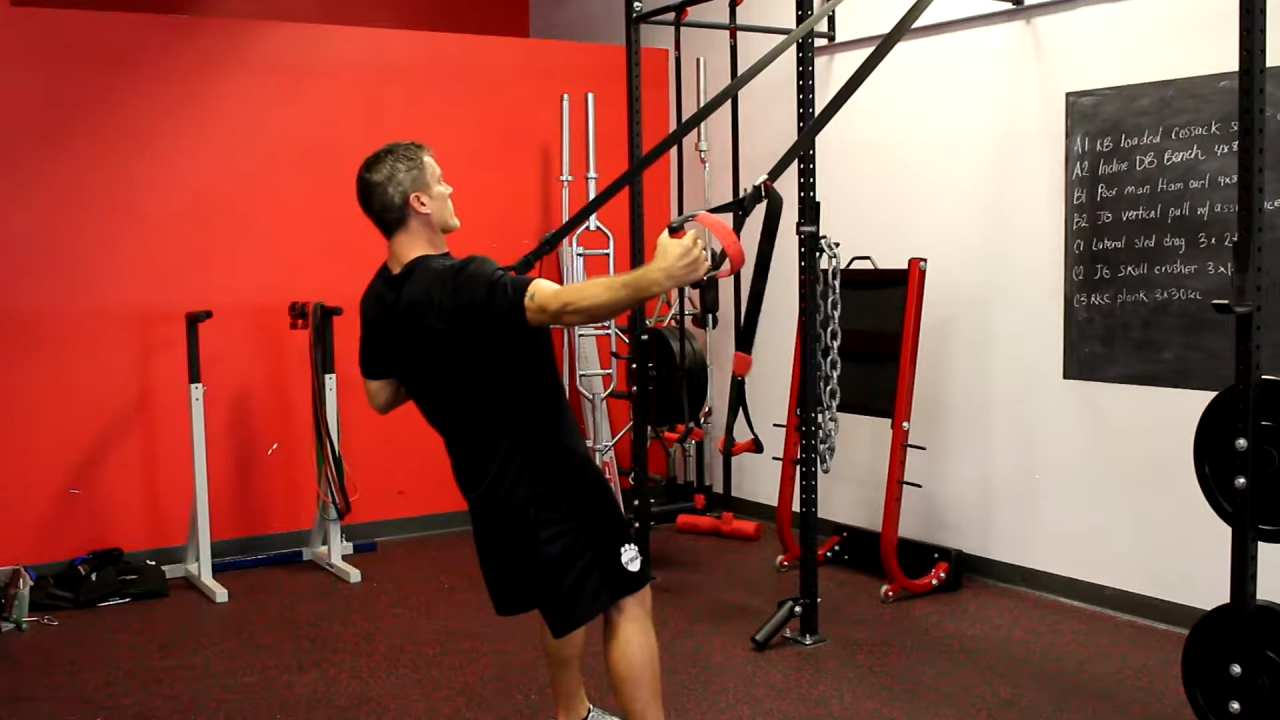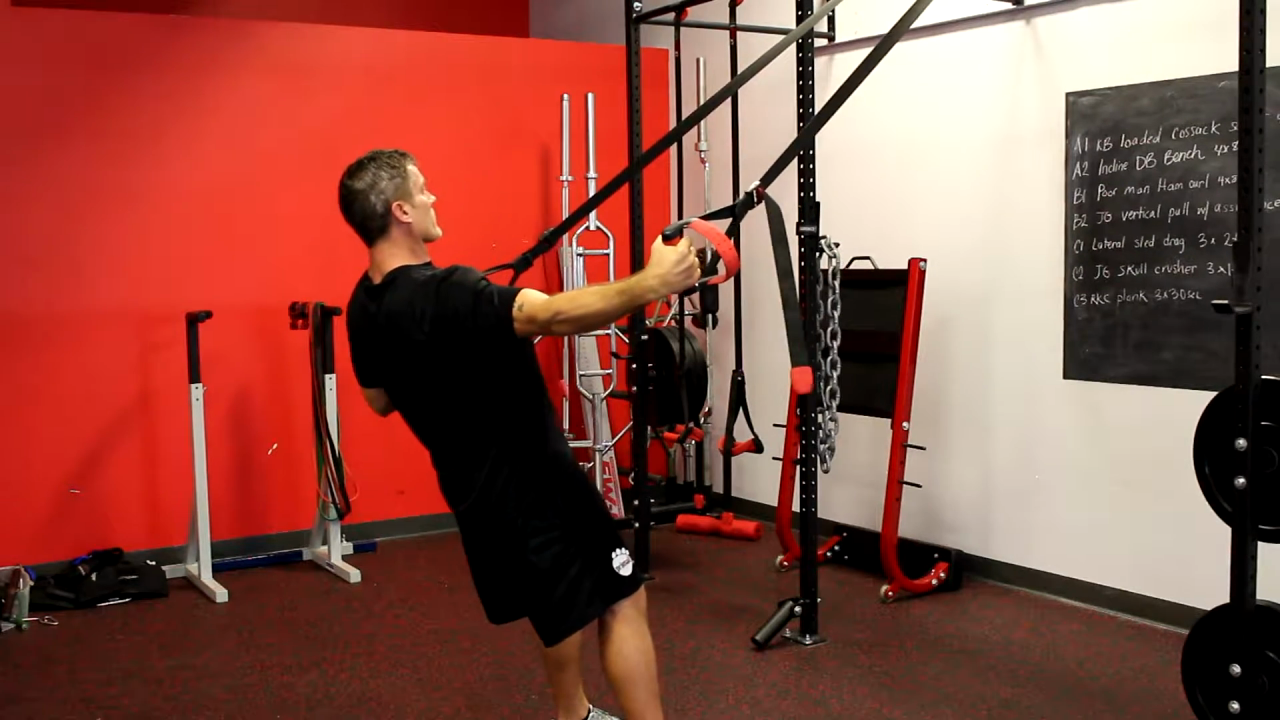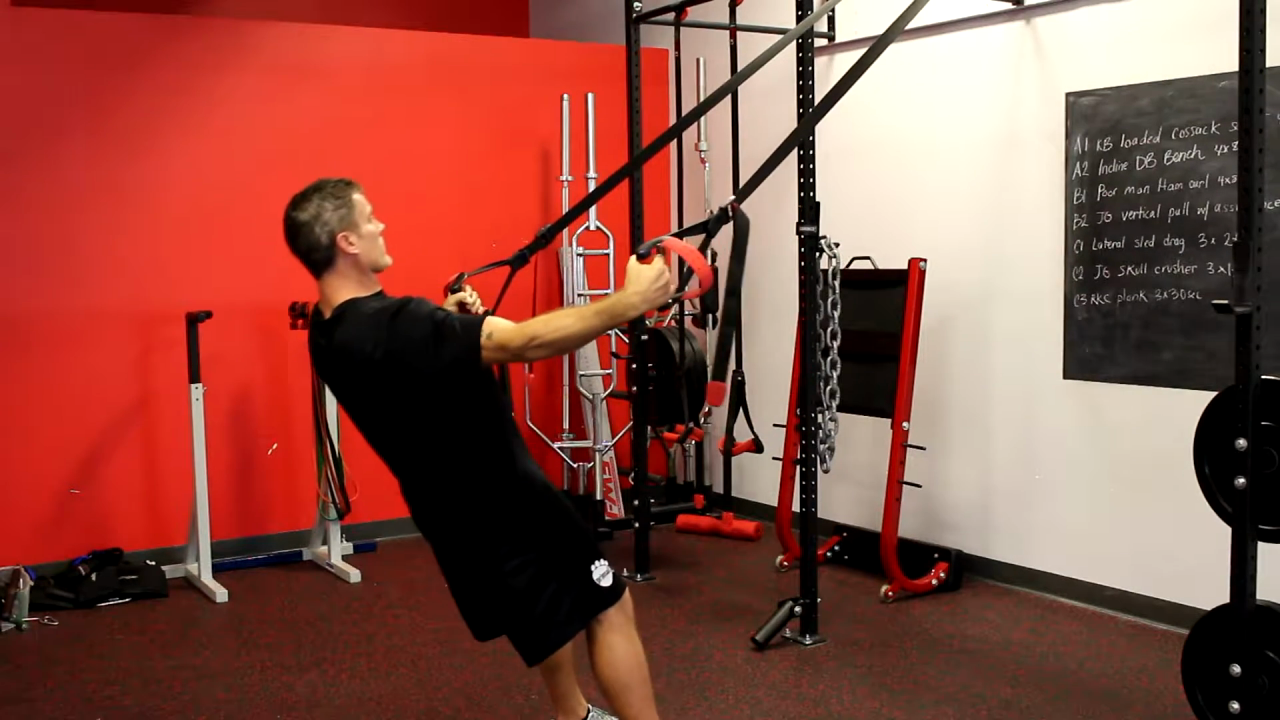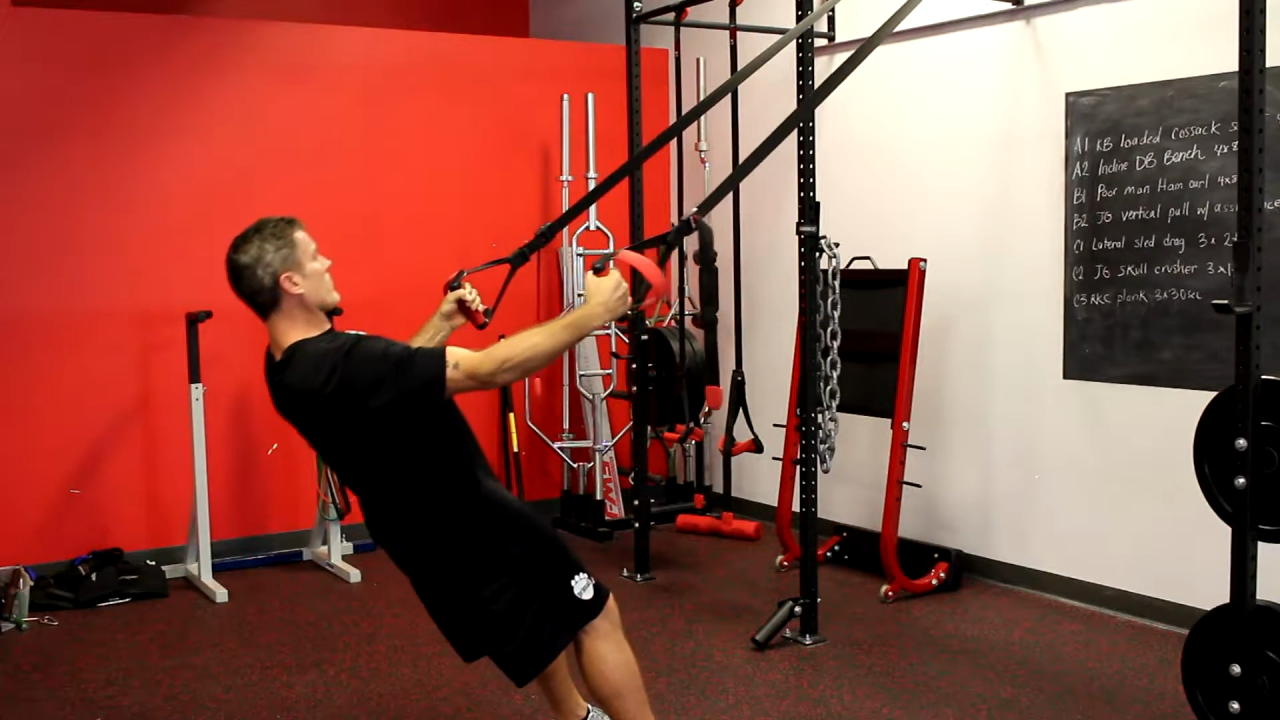
dt=0.5s
person 1, frame 1
left shoulder: (381, 299)
right shoulder: (461, 285)
left elbow: (381, 395)
right elbow: (563, 305)
right wrist: (661, 275)
left hip: (492, 478)
right hip: (544, 473)
left knee: (566, 594)
right knee: (628, 601)
person 1, frame 2
left shoulder: (366, 307)
right shoulder: (443, 294)
left elbow: (381, 400)
right elbow: (554, 315)
right wrist: (653, 282)
left hip: (478, 485)
right hip: (526, 480)
left knee: (564, 598)
right knee: (623, 603)
person 1, frame 3
left shoulder: (331, 333)
right shoulder: (394, 326)
right elbow: (526, 342)
left wrist: (448, 323)
right wrist: (629, 301)
left hip: (450, 504)
right hip: (496, 500)
left knee: (553, 607)
right knee: (610, 610)
person 1, frame 4
left shoulder: (293, 365)
right shoulder: (342, 364)
right elbow: (488, 369)
left wrist: (441, 323)
right wrist: (591, 314)
left hip: (423, 524)
right hip: (463, 525)
left knee: (547, 614)
right knee: (597, 618)
